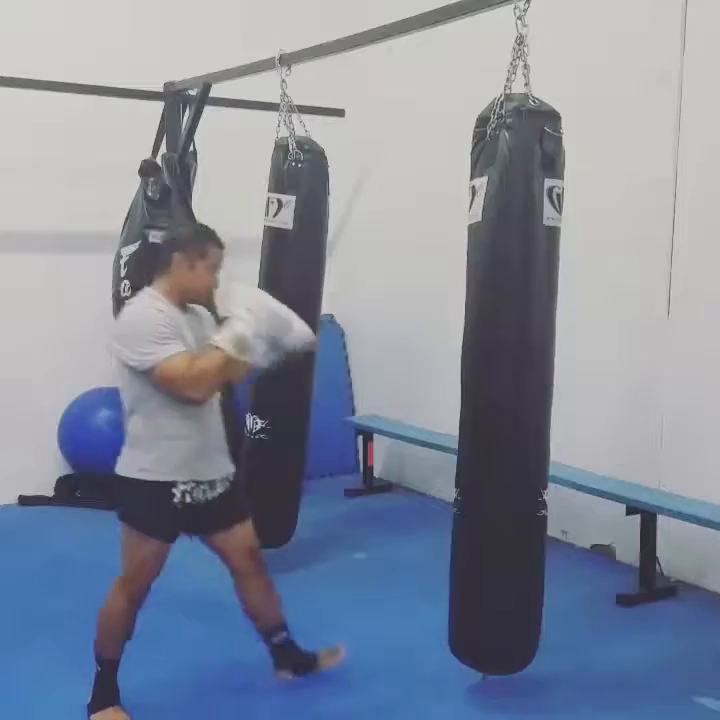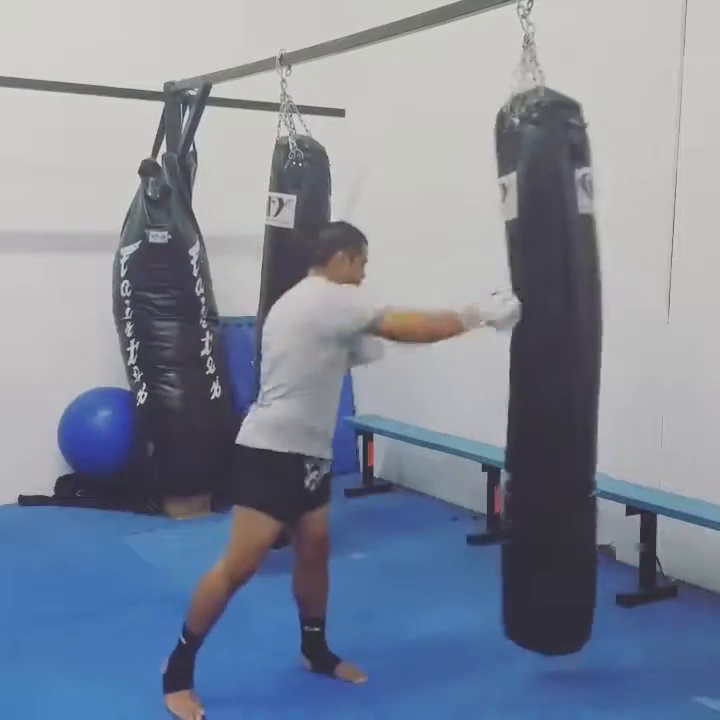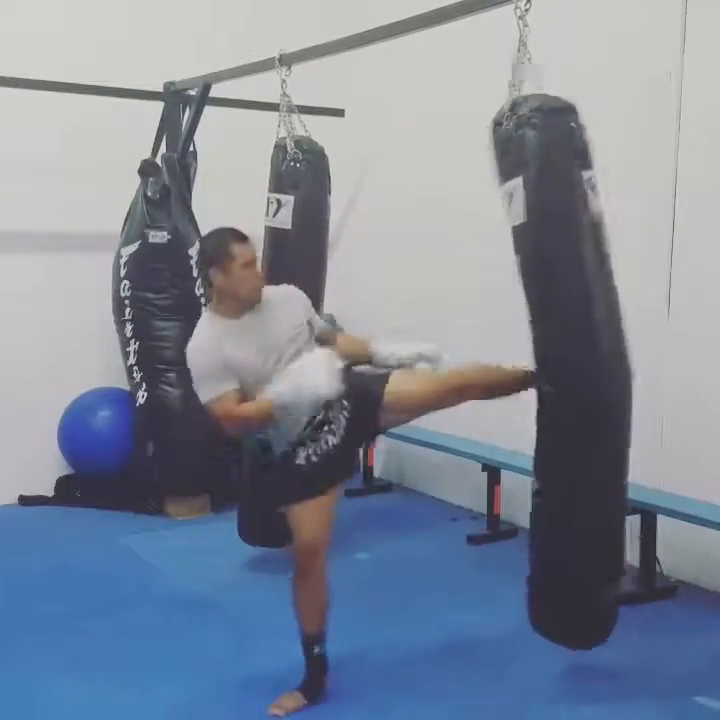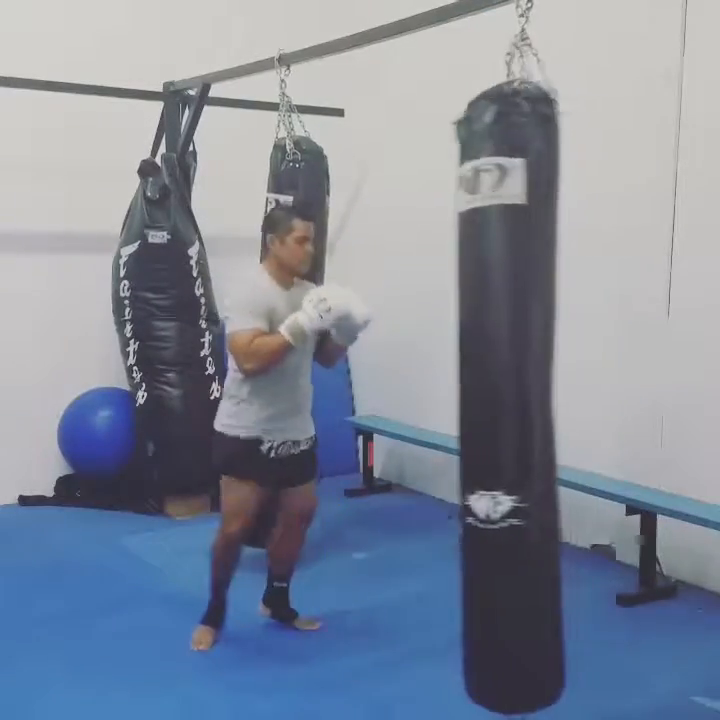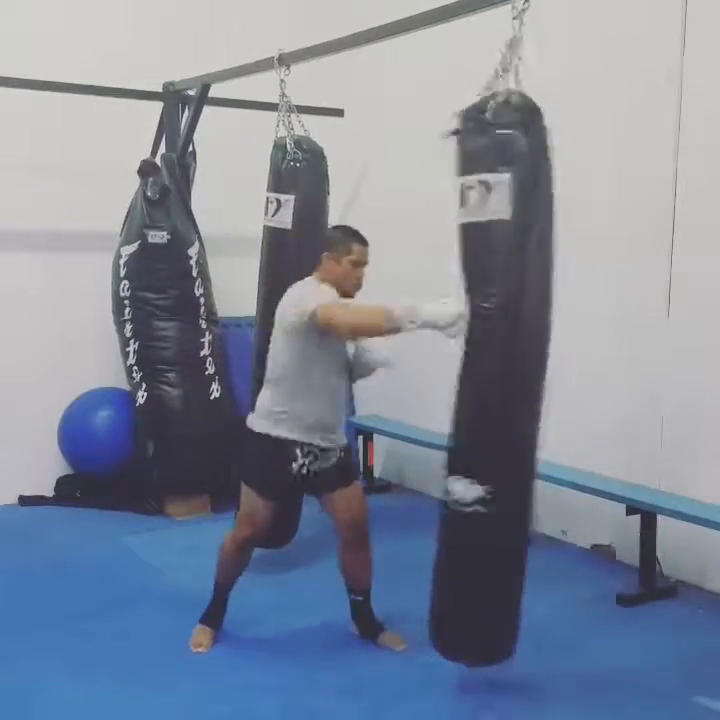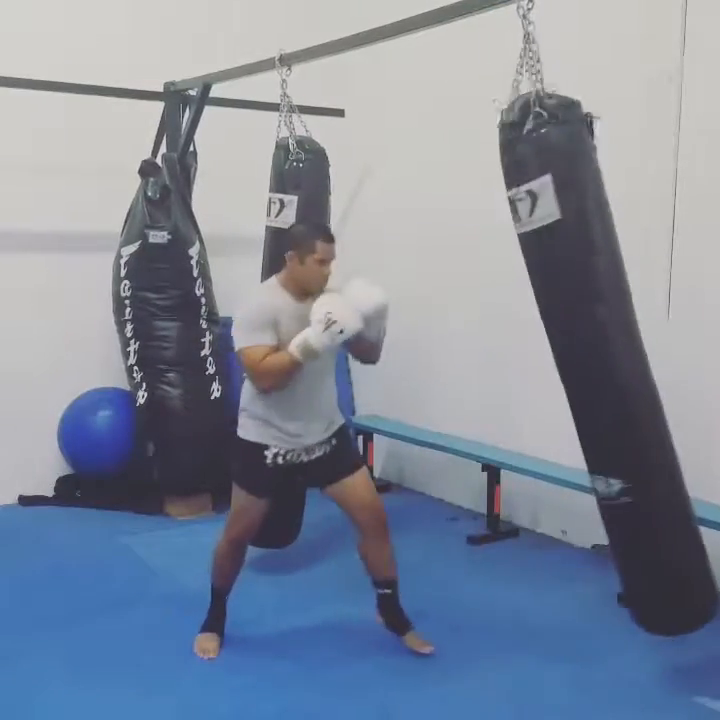
dt=0.7s
person 1, frame 1
left shoulder: (197, 315)
right shoulder: (142, 318)
left elbow: (222, 377)
right elbow: (193, 384)
left wrist: (268, 349)
right wrist: (238, 334)
left hip: (211, 470)
right hip: (156, 479)
left knee: (248, 561)
right knee: (134, 585)
left ankle: (289, 657)
person 1, frame 2
left shoulder: (304, 301)
right shoulder: (334, 299)
right elbow: (411, 326)
left wrist: (355, 351)
right wrist: (482, 313)
left hip: (304, 453)
right hip: (275, 452)
left knee: (314, 549)
right knee: (241, 564)
left ankle: (316, 651)
right ankle: (178, 672)
person 1, frame 3
left shoulder: (288, 298)
right shoulder: (206, 347)
left elbow: (333, 343)
right elbow: (232, 421)
left wrist: (392, 352)
right wrist: (286, 395)
left hip: (350, 404)
right hip: (301, 448)
left knee: (457, 382)
right knee: (308, 556)
left ankle: (536, 378)
right ankle: (315, 677)
person 1, frame 4
left shoulder: (311, 293)
right shoulder: (251, 293)
left elbow: (327, 355)
right elbow: (251, 359)
left wrist: (347, 331)
right wrist: (301, 324)
left hip: (297, 432)
right hip: (246, 434)
left knee: (296, 520)
right knee: (236, 529)
left ankle: (276, 599)
right ankle: (214, 612)
person 1, frame 5
left shoulder: (345, 306)
right shoulder: (306, 295)
right elbow: (348, 322)
left wrist: (363, 361)
right wrist: (421, 314)
left hip: (327, 441)
right hip: (278, 439)
left knee: (355, 527)
right knee: (249, 534)
left ankle: (365, 618)
right ankle: (214, 614)
person 1, frame 6
left shoulder: (331, 298)
right shoulder: (258, 307)
left elbow: (367, 355)
right elbow: (264, 375)
left wrist: (372, 324)
right wrist: (314, 337)
left hip: (326, 434)
right hip: (267, 441)
left knee: (373, 515)
right knee: (239, 533)
left ankle: (392, 612)
right ankle: (214, 620)
